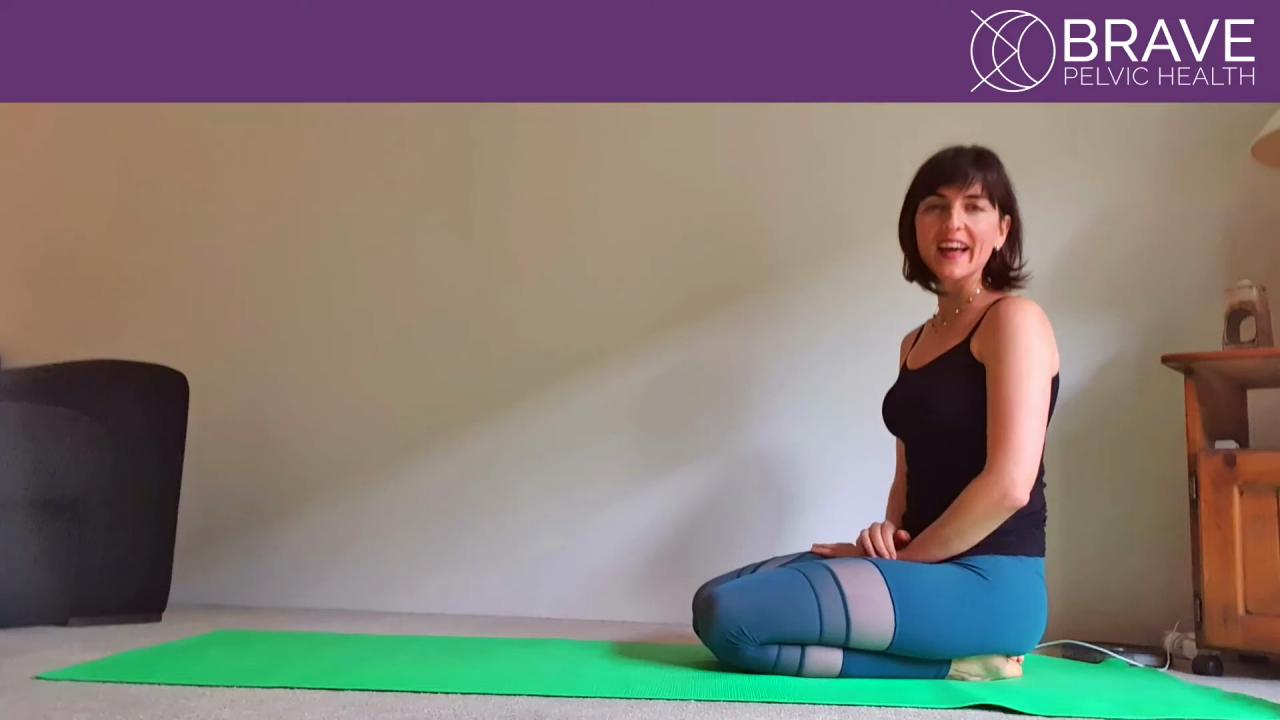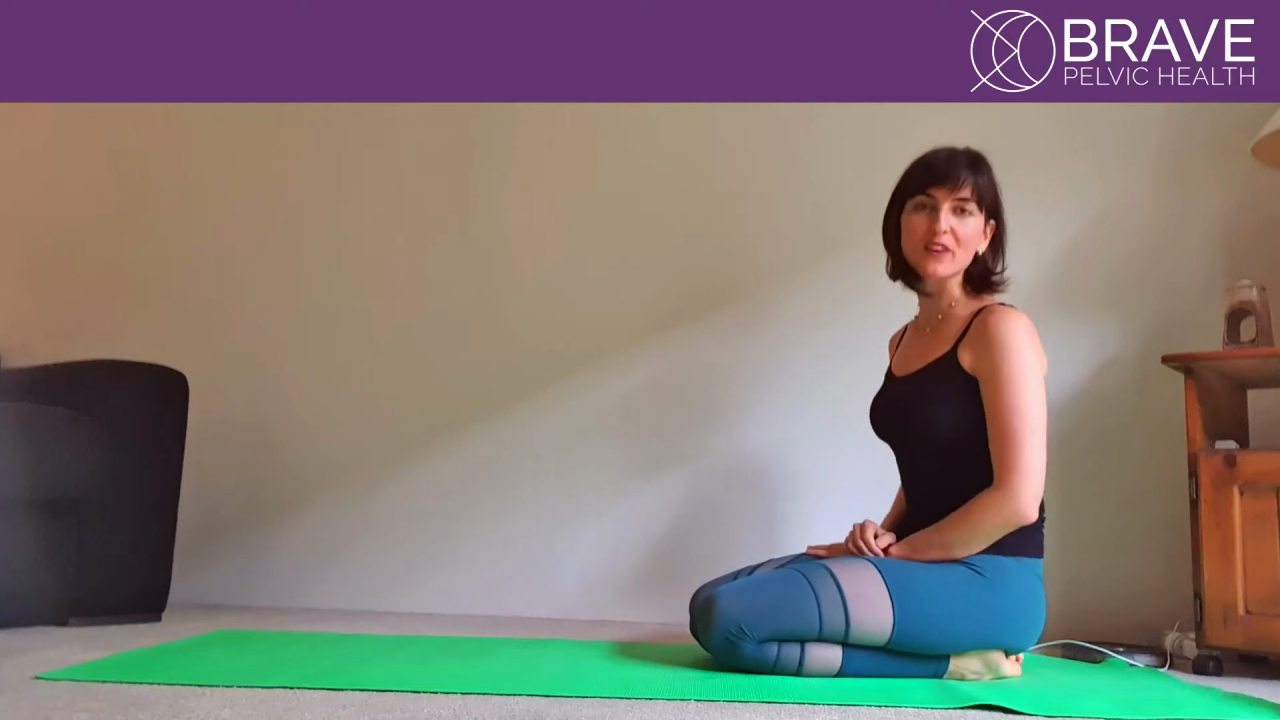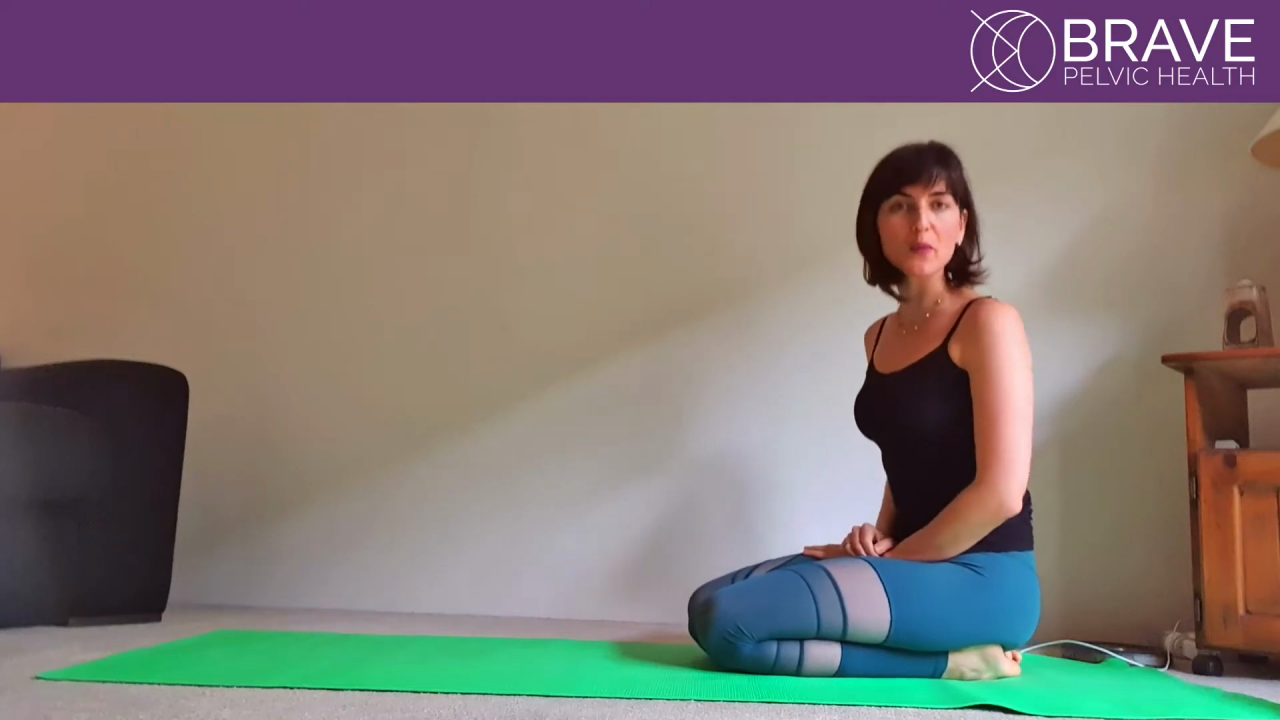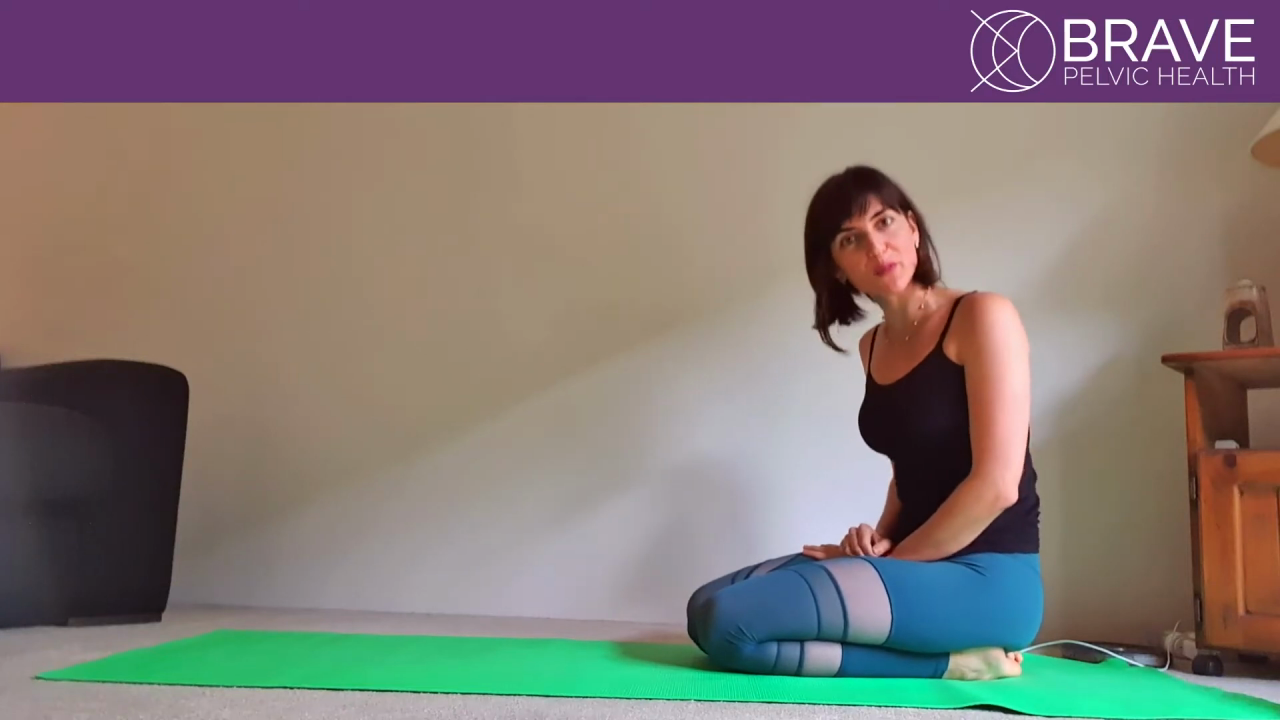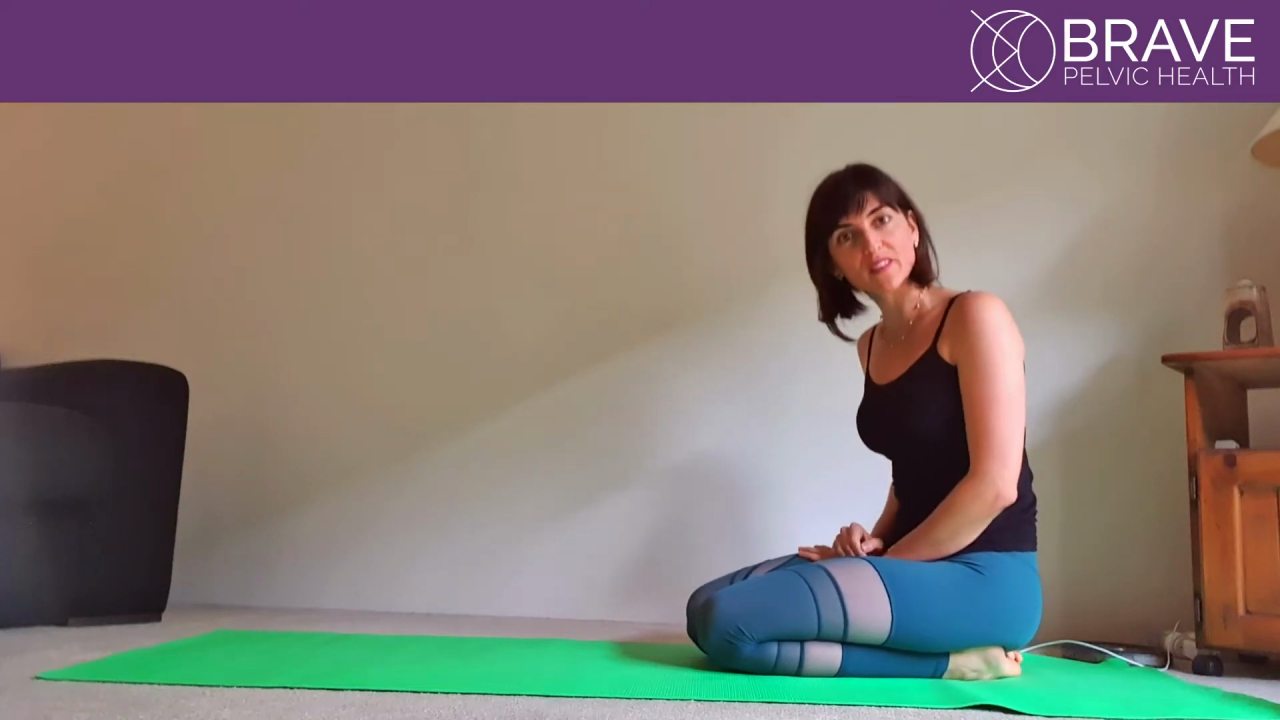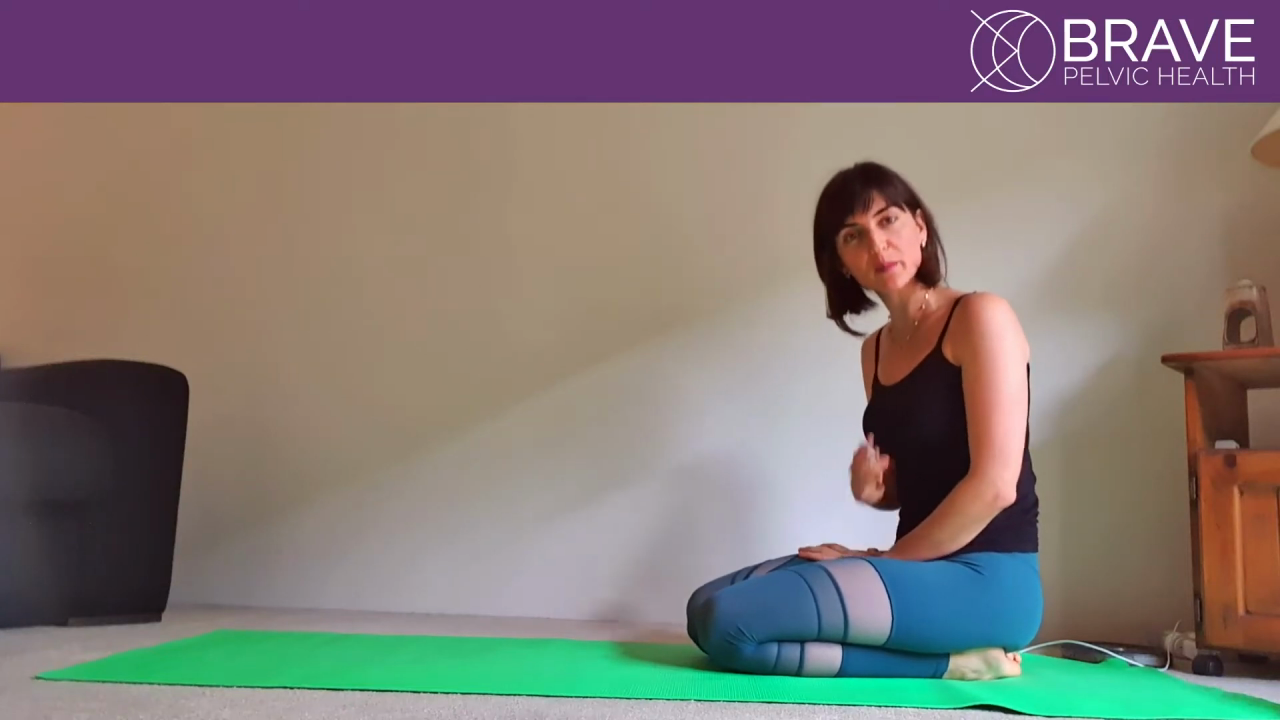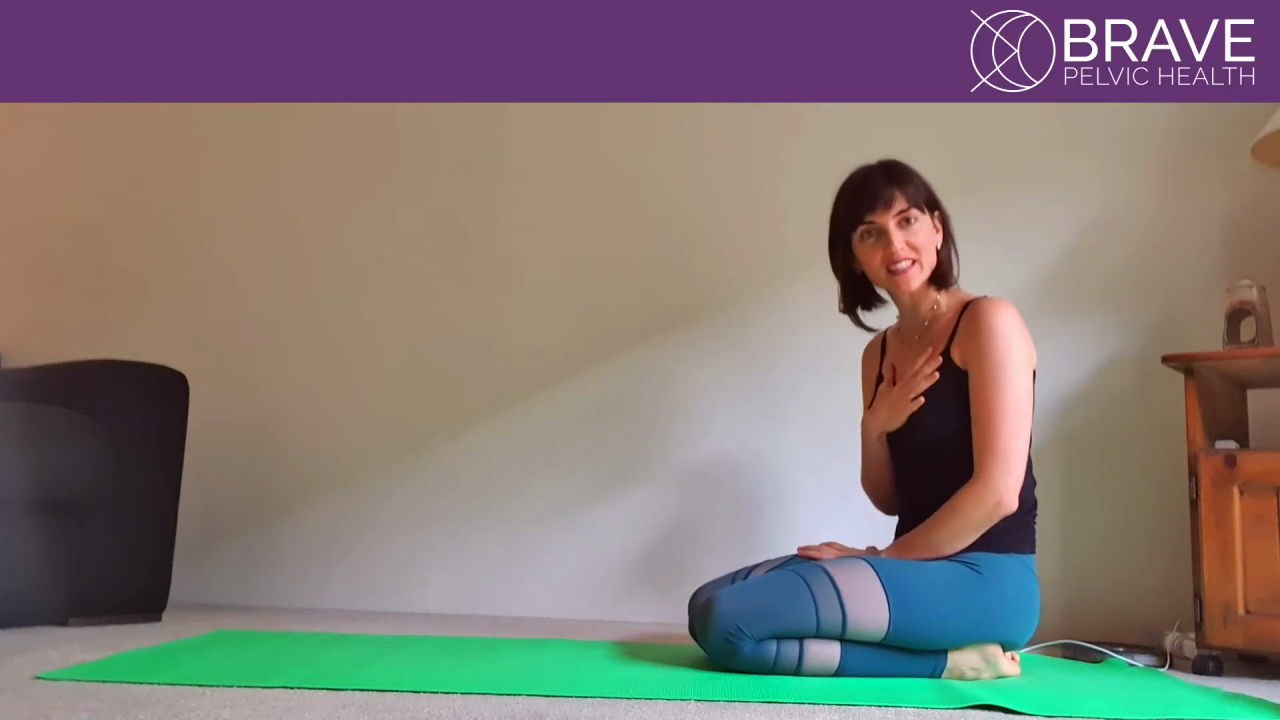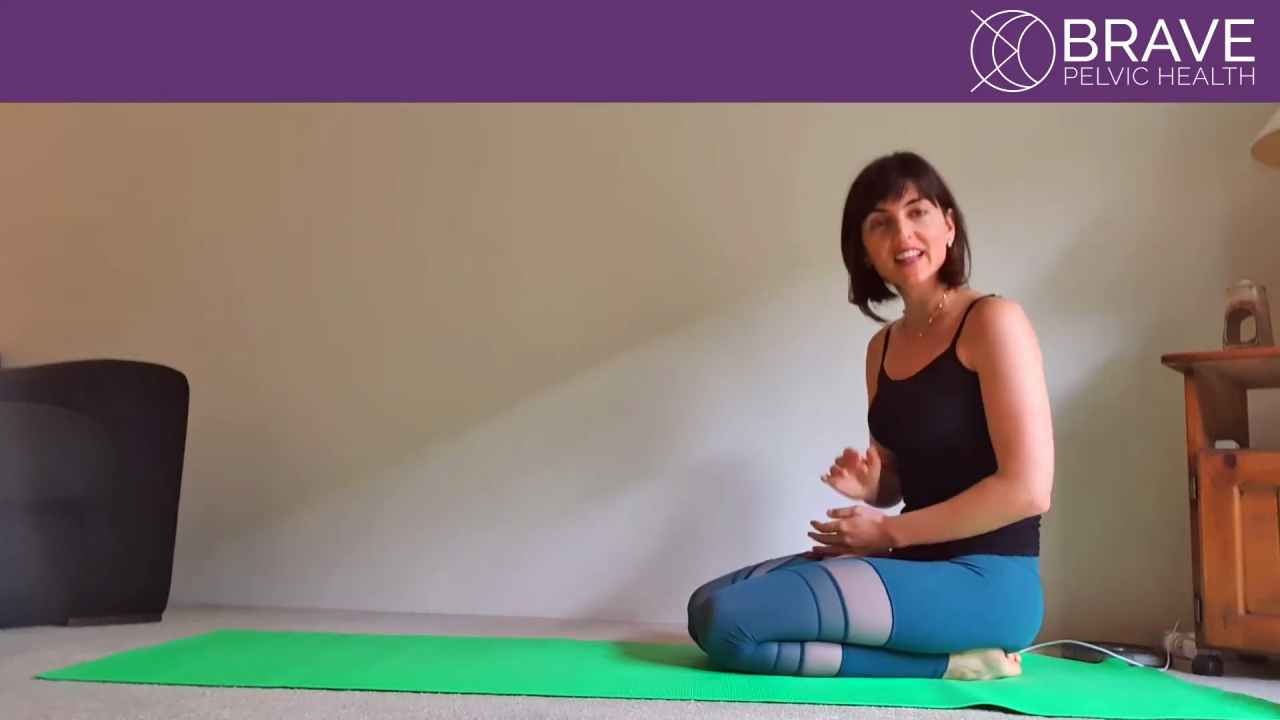
dt=0.5s
person 1, frame 1
left shoulder: (1015, 319)
right shoulder: (915, 343)
left elbow: (1009, 484)
left wrist: (904, 557)
right wrist: (887, 536)
left hip: (988, 586)
right hip: (929, 569)
left knee: (731, 620)
right knee: (716, 604)
left ankle: (957, 659)
person 1, frame 2
left shoulder: (1000, 329)
right shoulder: (902, 342)
left elbow: (1017, 501)
left wrist: (898, 552)
right wrist: (884, 535)
left hip: (988, 584)
right hip: (924, 566)
left knee: (732, 620)
right knee: (712, 606)
left ankle: (954, 658)
person 1, frame 3
left shoulder: (989, 323)
right shoulder: (879, 337)
left elbow: (1001, 494)
left wrist: (892, 559)
right wrist: (880, 539)
left hip: (982, 581)
right hip: (918, 567)
left knee: (729, 623)
right knee: (709, 609)
left ankle: (956, 656)
person 1, frame 4
left shoulder: (983, 317)
right shoulder: (873, 347)
left elbow: (996, 485)
left wrist: (894, 560)
right wrist: (881, 540)
left hip: (985, 581)
right hip: (922, 564)
left knee: (730, 622)
right knee: (708, 610)
left ankle: (951, 660)
person 1, frame 5
left shoulder: (975, 317)
right shoulder: (871, 345)
left elbow: (994, 485)
left wrist: (891, 559)
right wrist: (876, 542)
left hip: (983, 580)
right hip: (919, 567)
left knee: (730, 623)
right knee: (708, 609)
left ankle: (954, 656)
person 1, frame 6
left shoulder: (980, 317)
right shoulder: (875, 348)
left elbow: (994, 485)
left wrist: (889, 561)
right wrist: (869, 485)
left hip: (984, 582)
right hip: (922, 569)
left knee: (731, 622)
right knee: (708, 607)
left ankle: (955, 658)
person 1, frame 7
left shoulder: (988, 321)
right shoulder: (879, 352)
left elbow: (997, 492)
left wrist: (882, 558)
right wrist: (874, 428)
left hip: (983, 581)
right hip: (920, 570)
left knee: (730, 622)
right knee: (709, 608)
left ankle: (949, 657)
person 1, frame 8
left shoulder: (994, 321)
right shoulder: (882, 346)
left elbow: (1027, 489)
left wrist: (891, 532)
right wrist: (868, 483)
left hip: (986, 584)
right hip: (918, 567)
left knee: (731, 623)
right knee: (709, 607)
left ankle: (953, 656)
